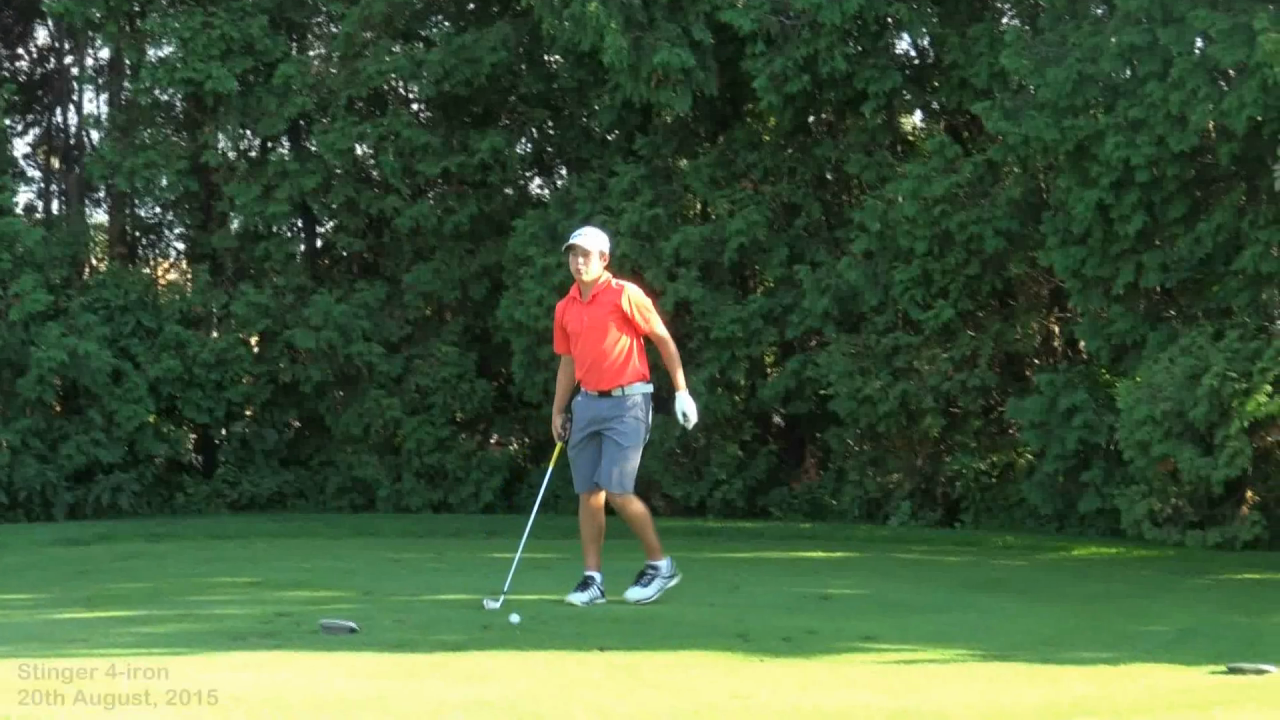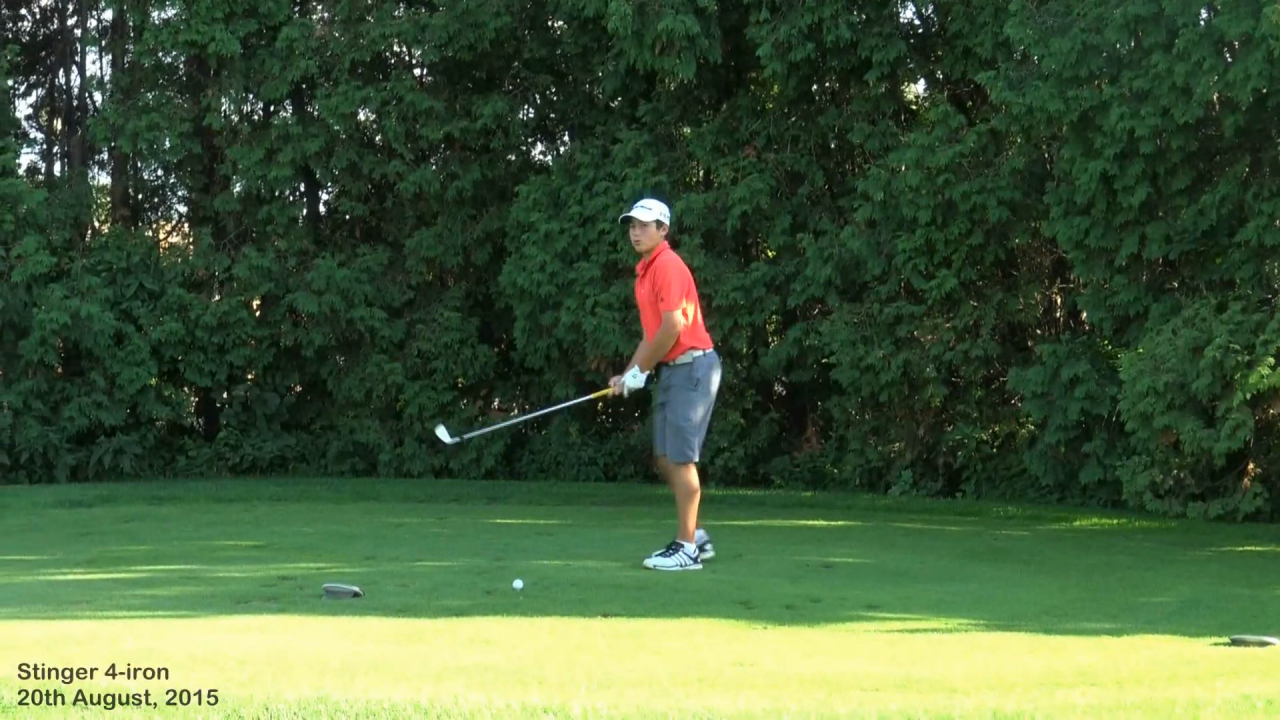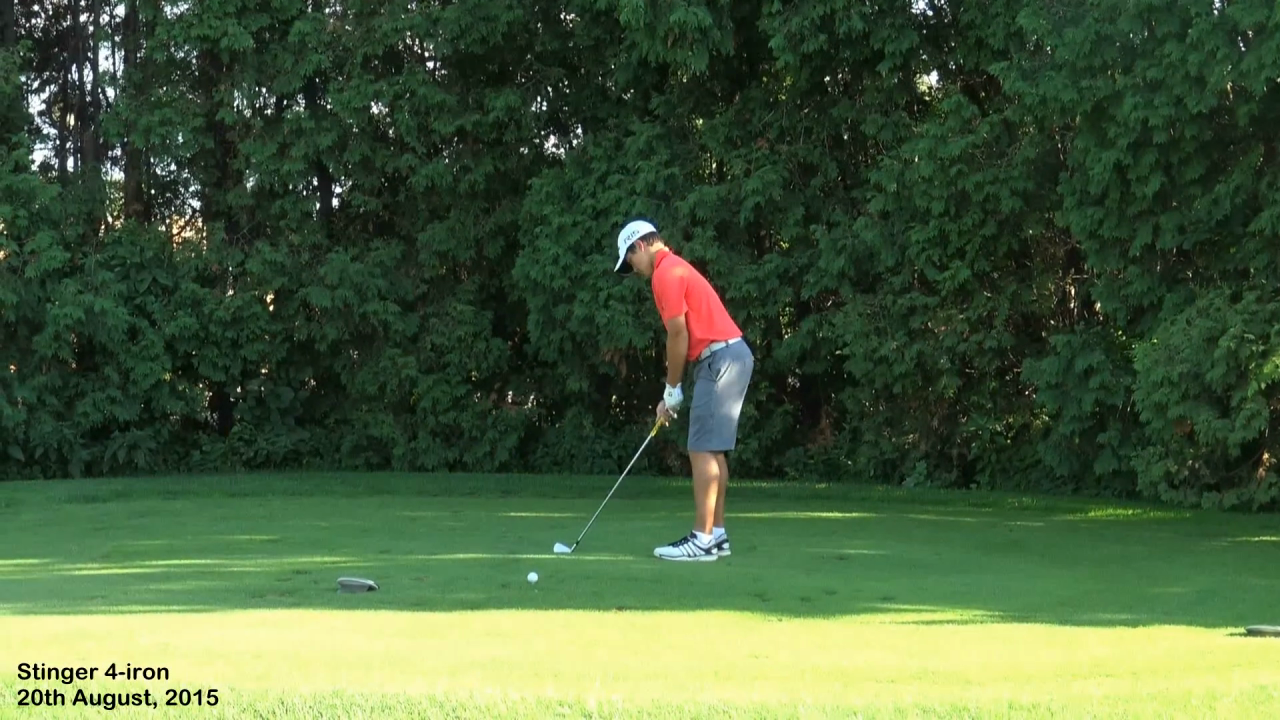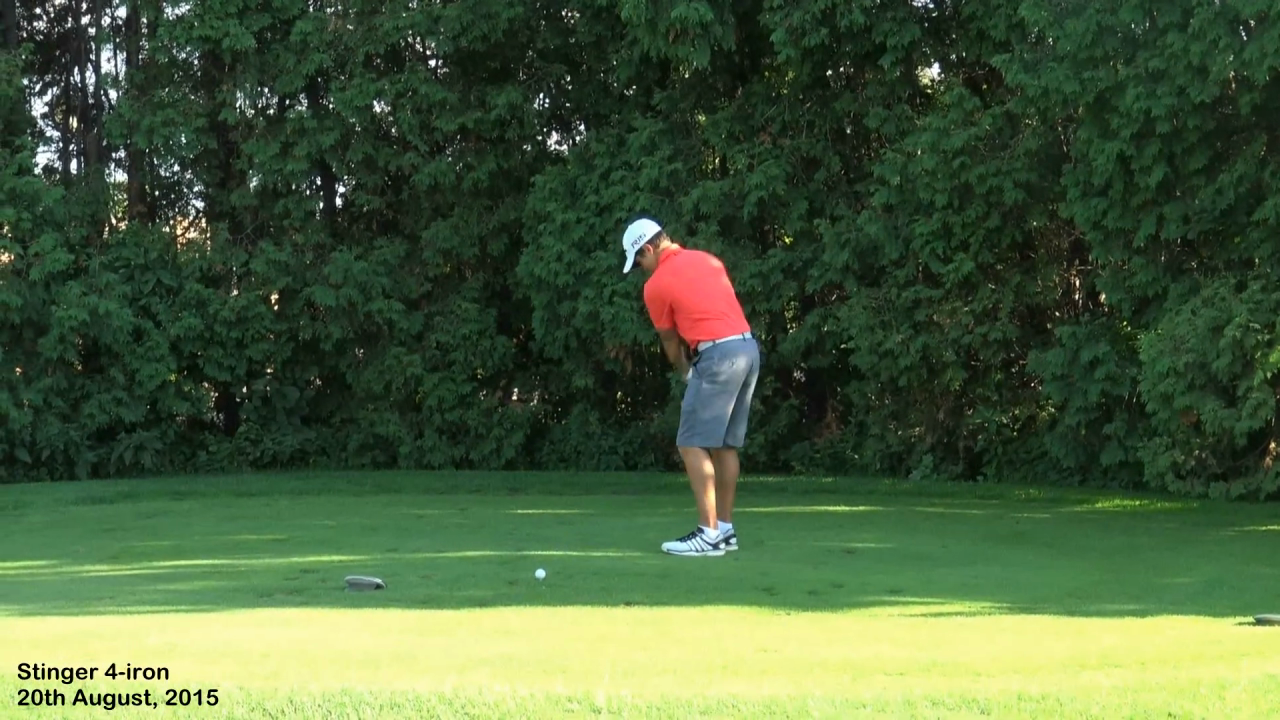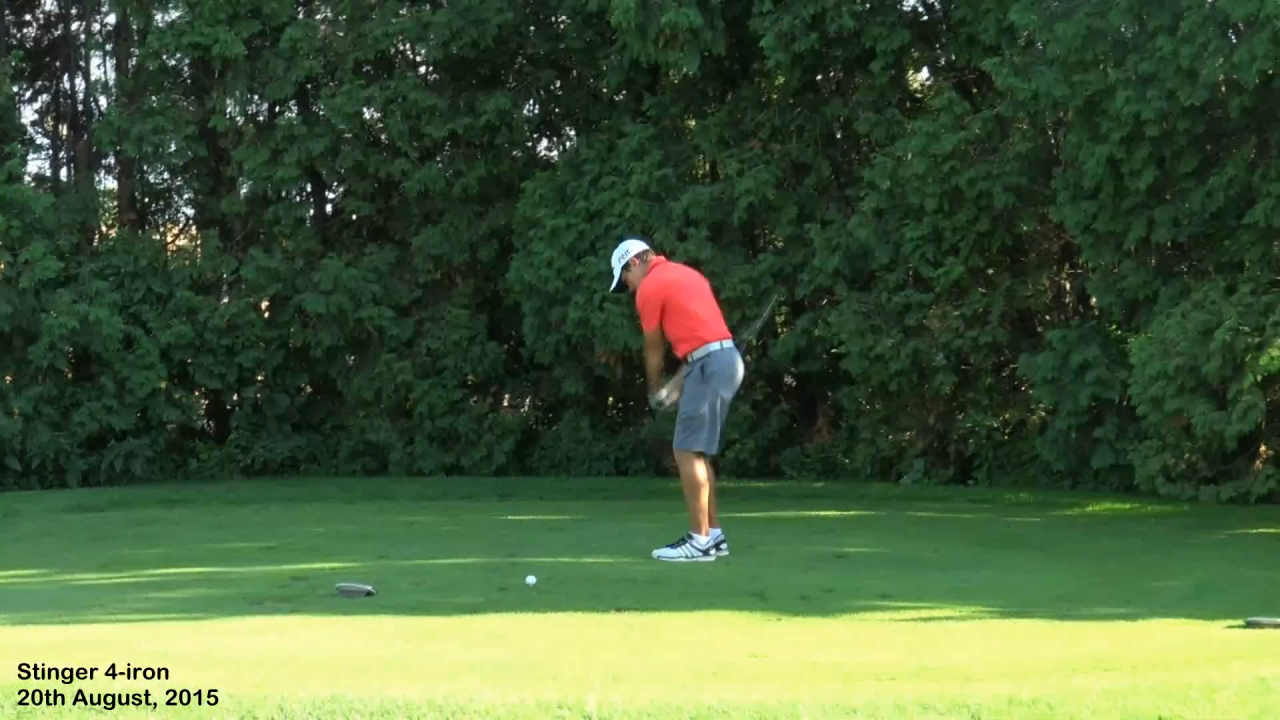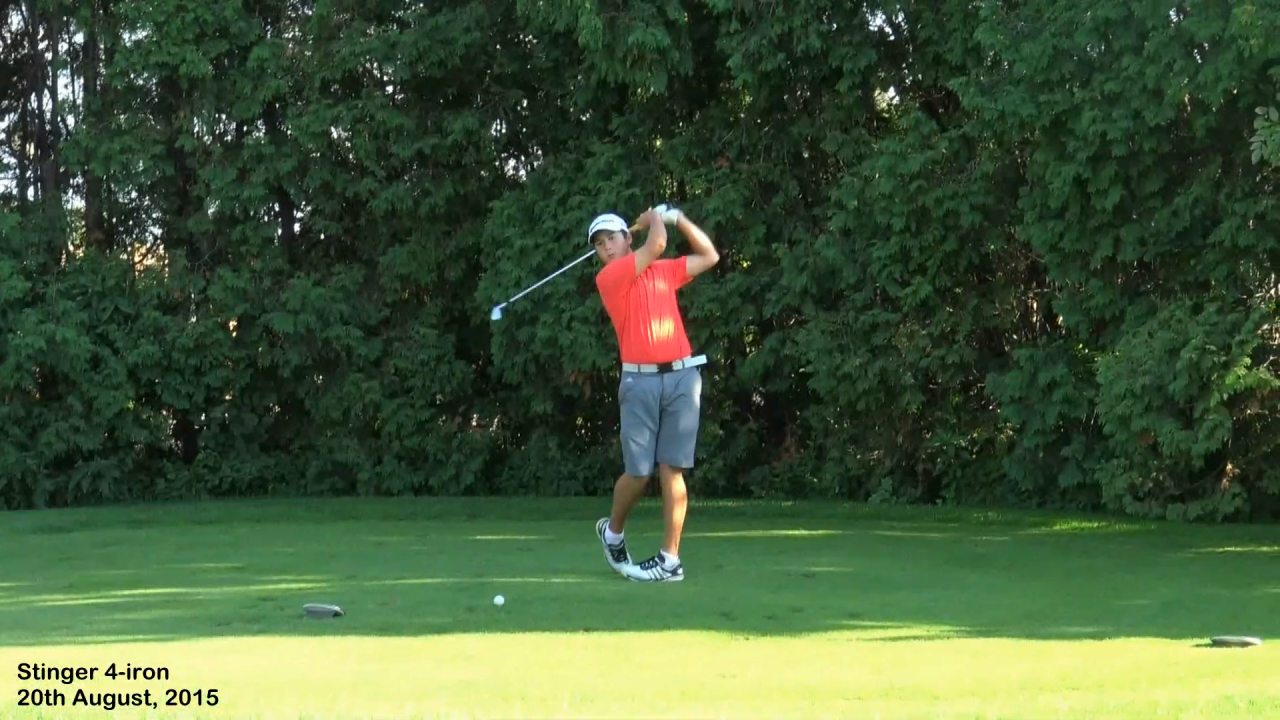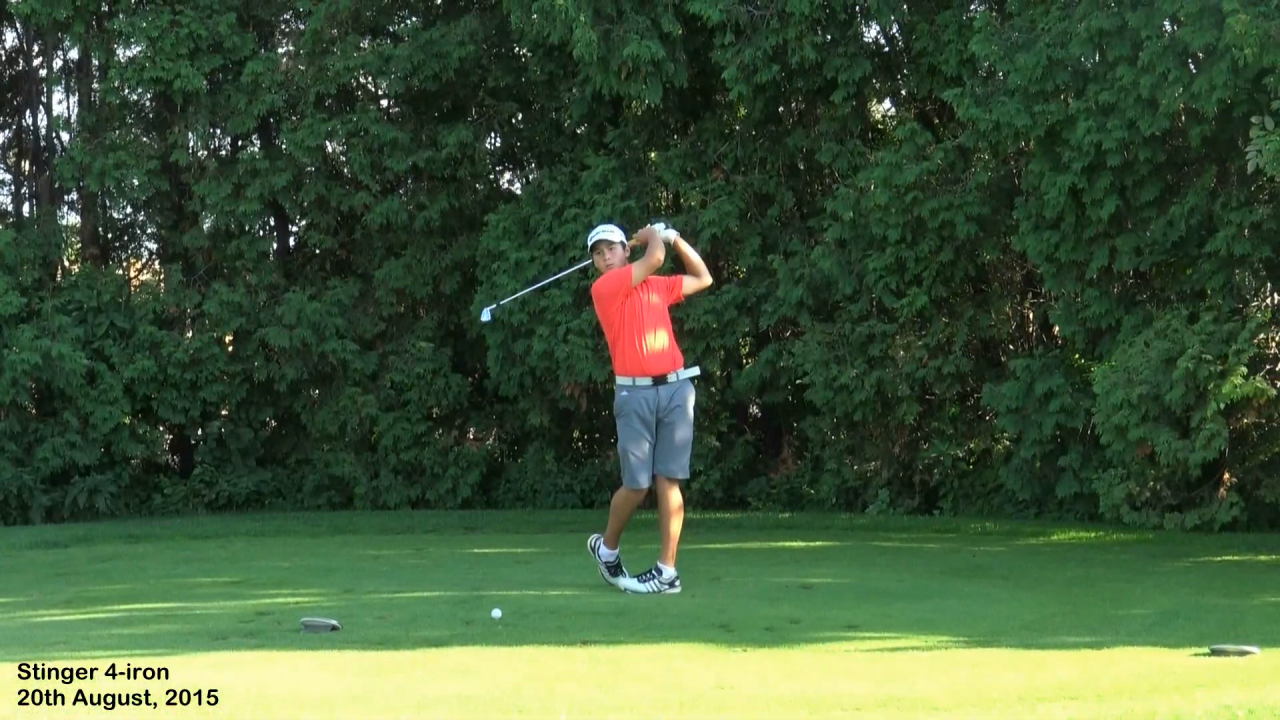
dt=0.7s
person 1, frame 1
left shoulder: (624, 294)
right shoulder: (565, 308)
left elbow: (663, 338)
left wrist: (681, 391)
right wrist: (558, 411)
left hip: (626, 403)
right hip: (587, 405)
left knee: (618, 492)
right knee: (588, 495)
left ankle: (659, 564)
right ankle: (592, 579)
person 1, frame 2
left shoulder: (668, 266)
right shoulder: (644, 273)
left elbow: (672, 328)
left wrist: (640, 370)
right wrist: (628, 373)
left hip: (692, 368)
right hip: (670, 371)
left knee: (680, 458)
right knee: (668, 457)
left ankle: (687, 548)
right ankle: (695, 535)
person 1, frame 3
left shoulder: (665, 273)
right shoulder: (675, 268)
left elbow: (679, 336)
right elbow: (686, 336)
left wrist: (672, 388)
right wrist: (671, 392)
left hip: (722, 360)
right hip: (729, 357)
left knee: (702, 450)
right knee: (713, 449)
left ankle: (702, 540)
right ankle: (716, 533)
person 1, frame 4
left shoulder: (656, 285)
right shoulder: (705, 259)
left elbow: (670, 340)
left wrist: (688, 372)
left hip: (718, 356)
right hip: (746, 349)
left knee: (693, 445)
right knee: (724, 445)
left ankle: (709, 534)
right ankle: (723, 528)
person 1, frame 5
left shoulder: (651, 288)
right shoulder: (682, 273)
left elbow: (653, 349)
left wrist: (659, 388)
right wrist: (675, 384)
left hip: (711, 363)
right hip: (710, 364)
left knee: (688, 451)
right knee: (690, 452)
left ankle: (700, 540)
right ankle: (712, 534)
person 1, frame 6
left shoulder: (665, 270)
right shoulder: (608, 278)
left elbow: (710, 257)
right elbow: (656, 245)
left wrist: (677, 217)
right wrist: (655, 220)
left hip: (681, 377)
right hip: (640, 381)
left knee: (671, 469)
right knee: (638, 472)
left ankle: (670, 559)
right ankle: (613, 531)
person 1, frame 7
left shoulder: (657, 285)
right shoulder: (603, 288)
left elbow: (703, 279)
right elbow: (655, 258)
left wrist: (673, 237)
right wrist: (653, 236)
left hip: (675, 388)
right hip: (634, 393)
left knee: (668, 480)
right knee: (636, 484)
left ankle: (667, 570)
right ankle: (606, 547)
